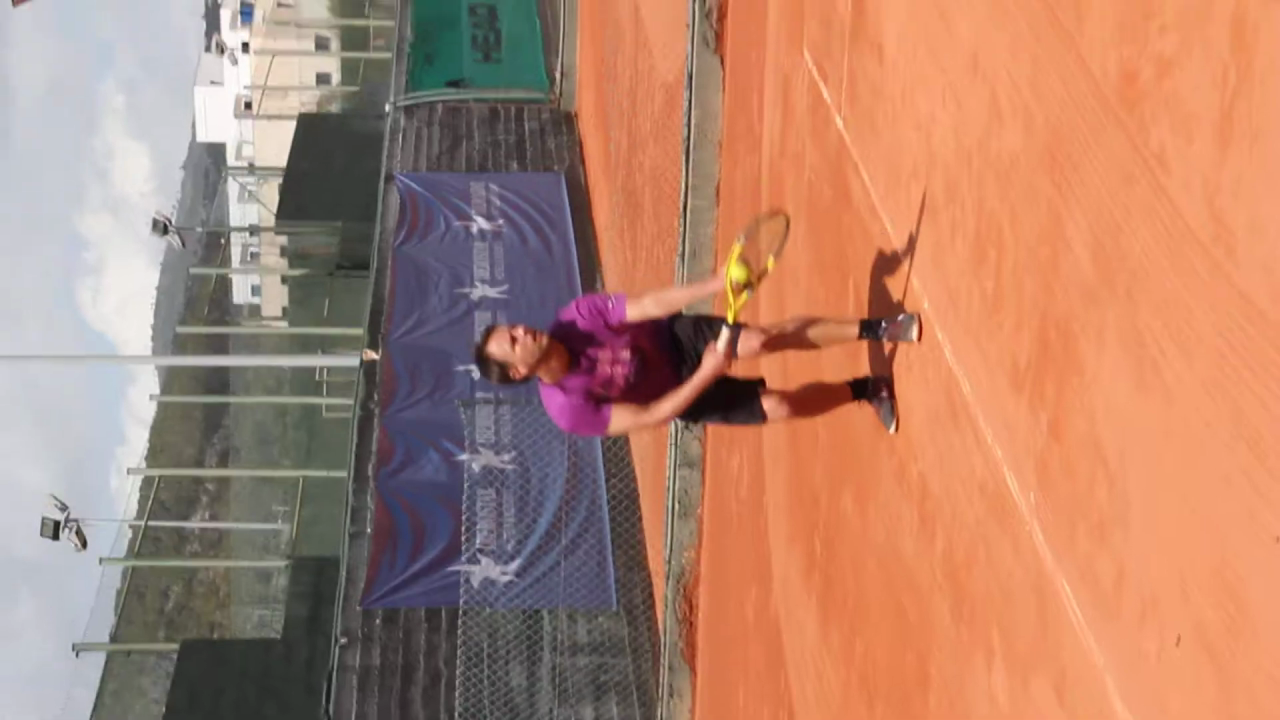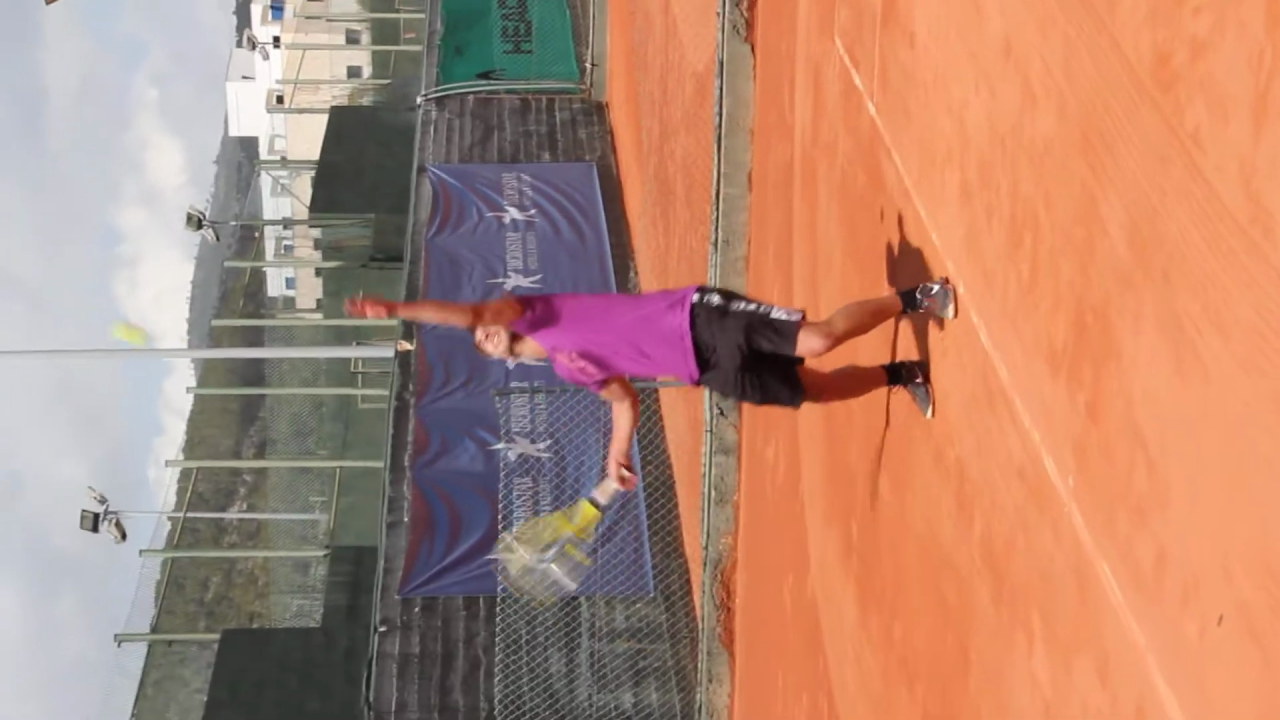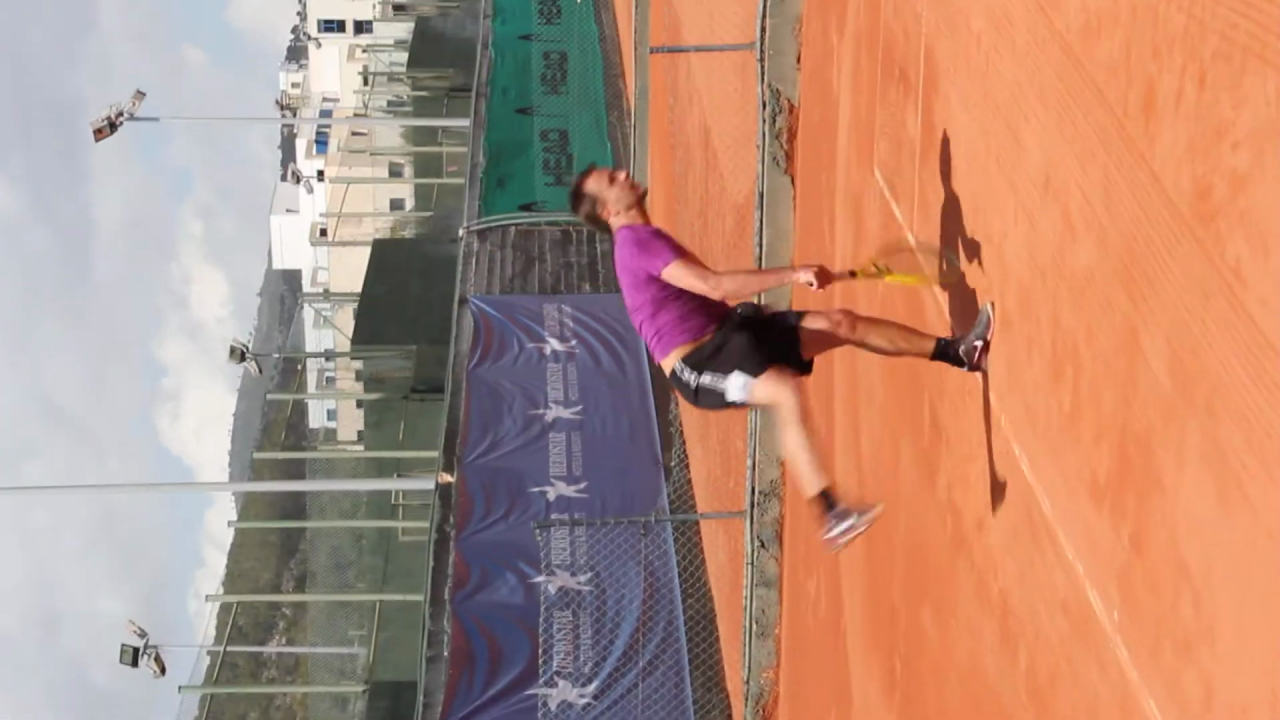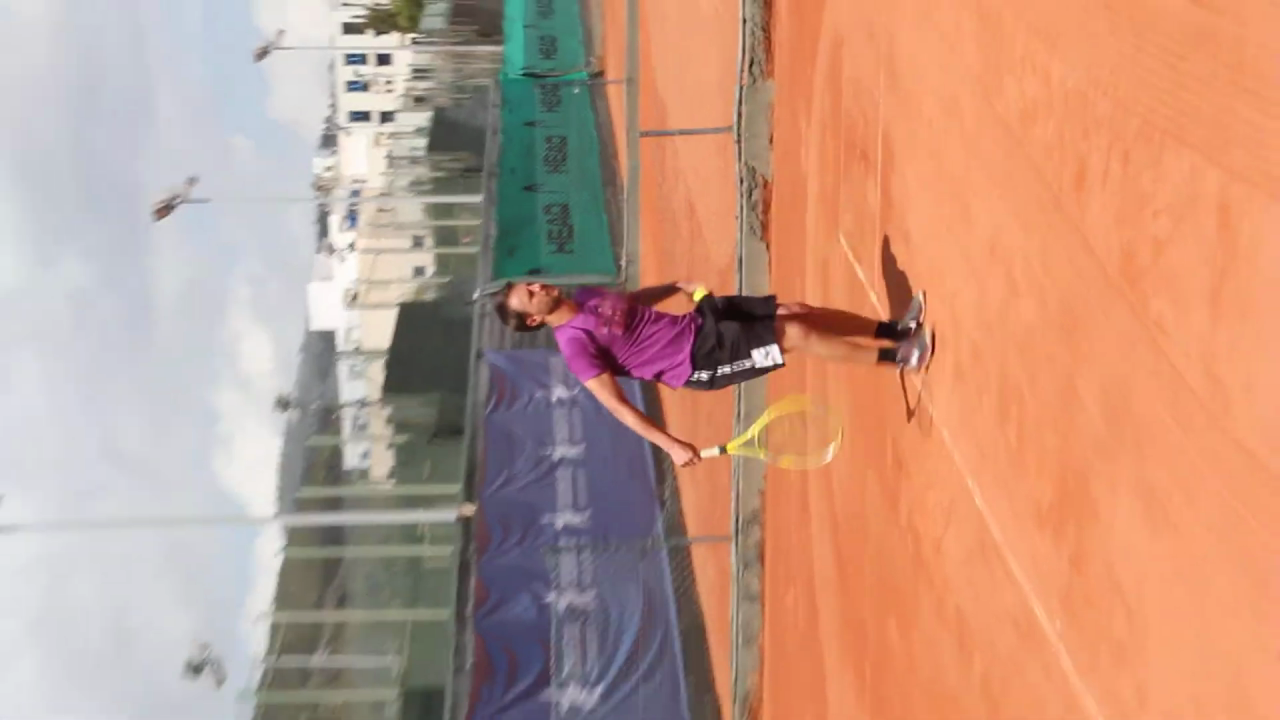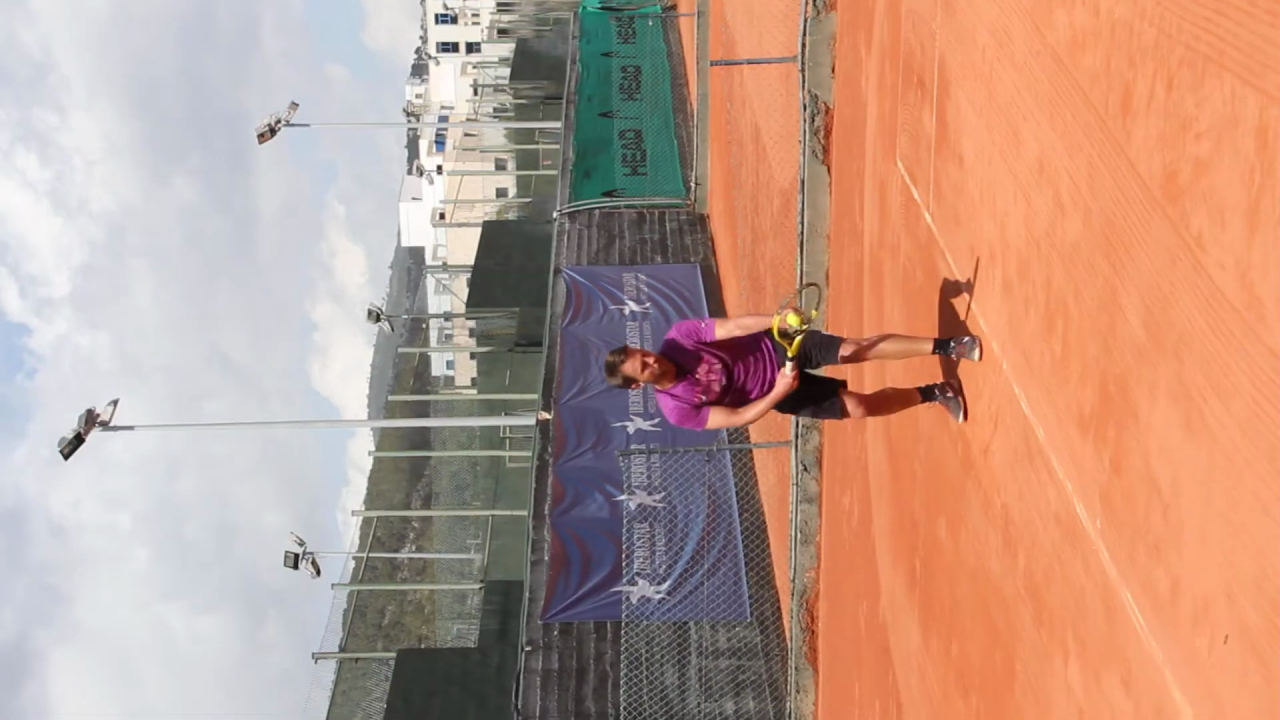
dt=1s
person 1, frame 1
left shoulder: (578, 316)
right shoulder: (567, 410)
left elbow: (653, 304)
right elbow: (650, 417)
left wrist: (720, 282)
right wrist: (706, 375)
left hip: (678, 337)
right hip: (684, 397)
left knee: (758, 340)
right knee: (780, 407)
left ankle: (874, 329)
right ankle: (865, 388)
person 1, frame 2
left shoulder: (535, 315)
right shoulder: (571, 370)
left elbow: (476, 312)
right elbow: (627, 403)
left wrist: (399, 310)
right wrist: (616, 460)
left hip: (699, 318)
right hip: (714, 371)
left knee: (816, 337)
right knee: (815, 390)
left ankle: (914, 298)
right ankle: (898, 374)
person 1, frame 3
left shoulder: (649, 242)
right shoulder: (638, 238)
right elbow: (717, 287)
right wrist: (792, 275)
left hip: (724, 330)
right hip: (696, 369)
left knee: (840, 323)
right knee: (785, 390)
left ankle: (956, 350)
right ankle: (829, 510)
person 1, frame 4
left shoulder: (585, 297)
right shoulder: (575, 344)
right elbow: (616, 404)
left wrist: (679, 285)
right wrist: (671, 444)
left hip: (700, 321)
right hip: (701, 358)
left knee: (796, 314)
right knee: (796, 338)
left ankle: (895, 329)
right ankle: (895, 355)
person 1, frame 5
left shoulder: (678, 337)
right shoulder: (678, 409)
left elbow: (733, 326)
right elbow: (737, 418)
right wrist: (779, 393)
left hip: (776, 347)
right hip: (775, 393)
left knee: (855, 350)
right knee: (858, 407)
left ankle: (946, 345)
right ankle: (933, 393)
